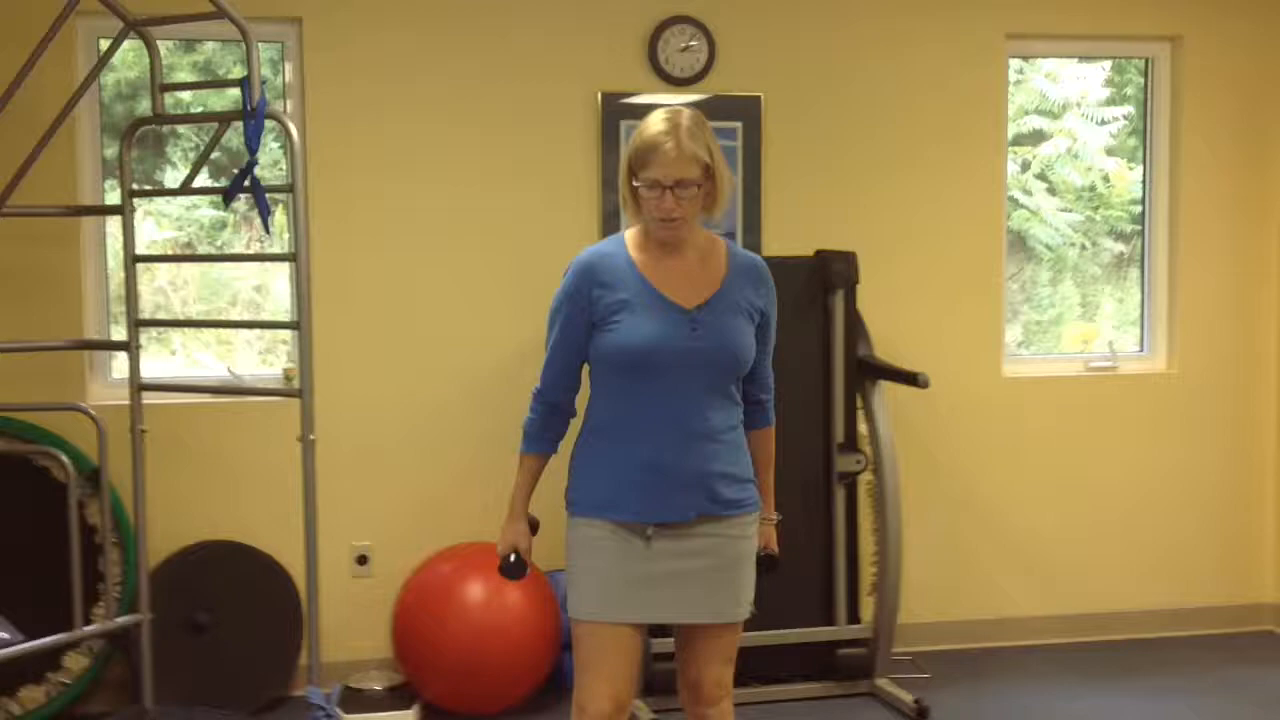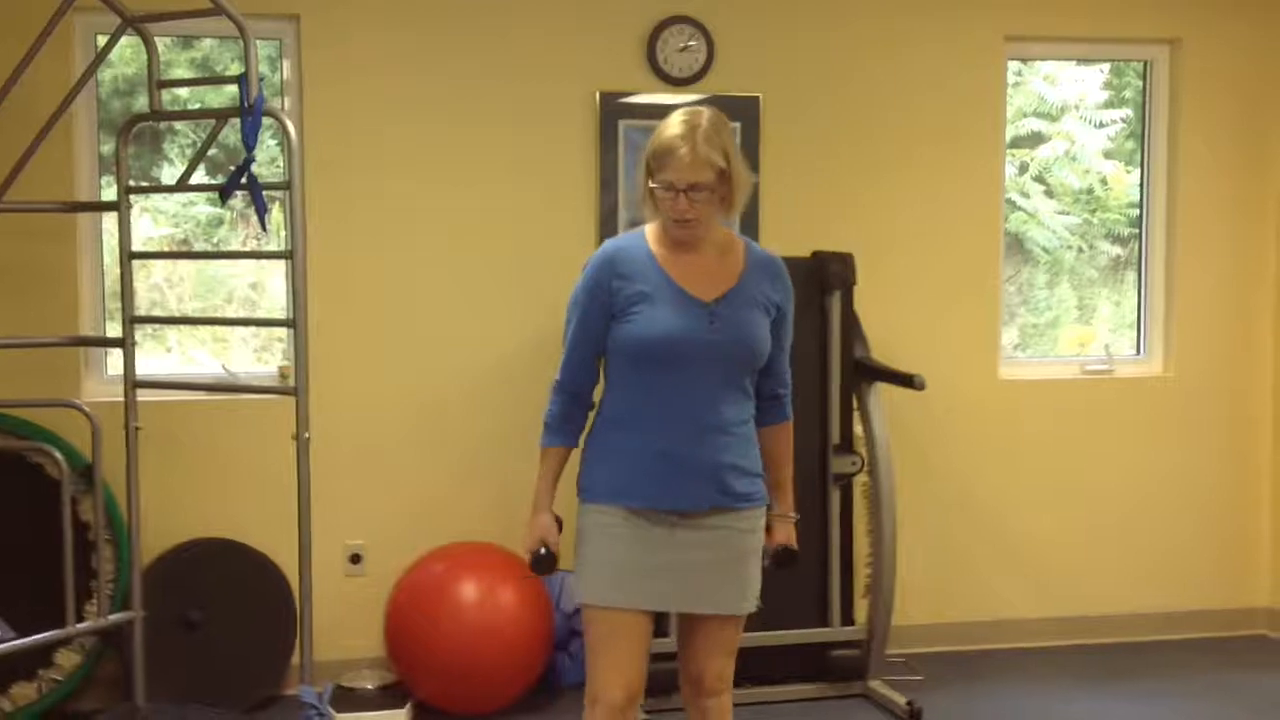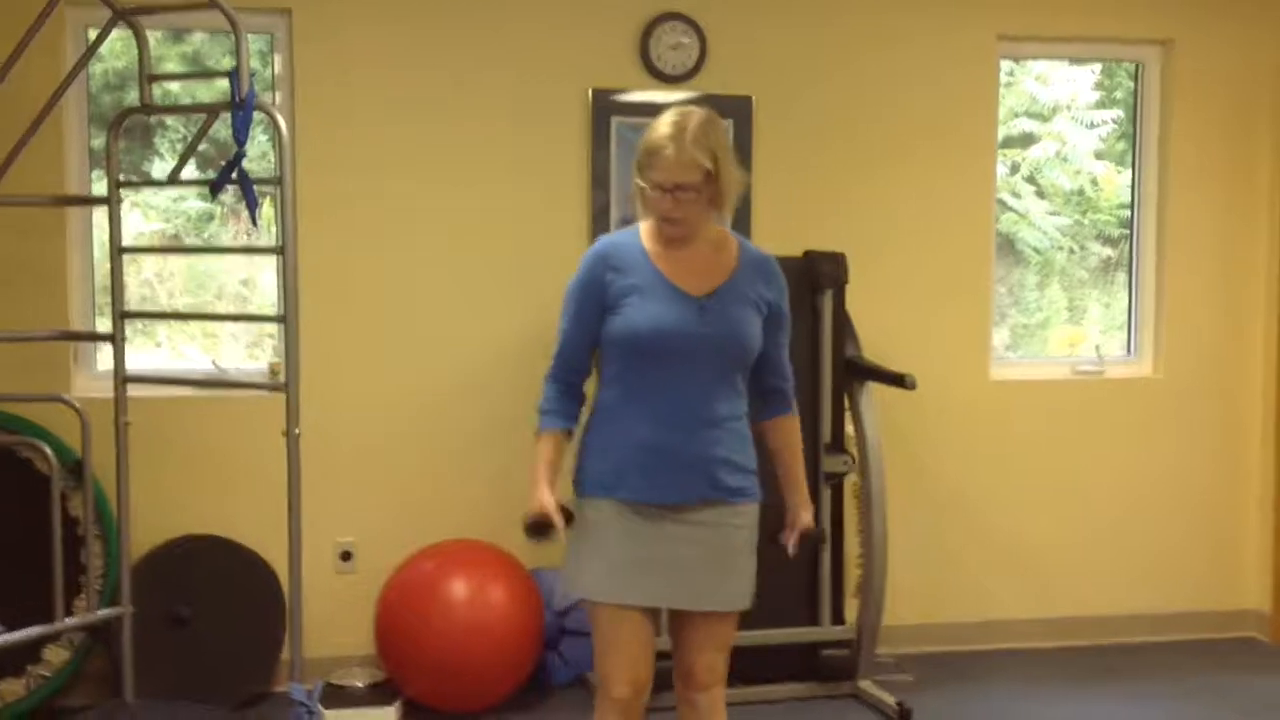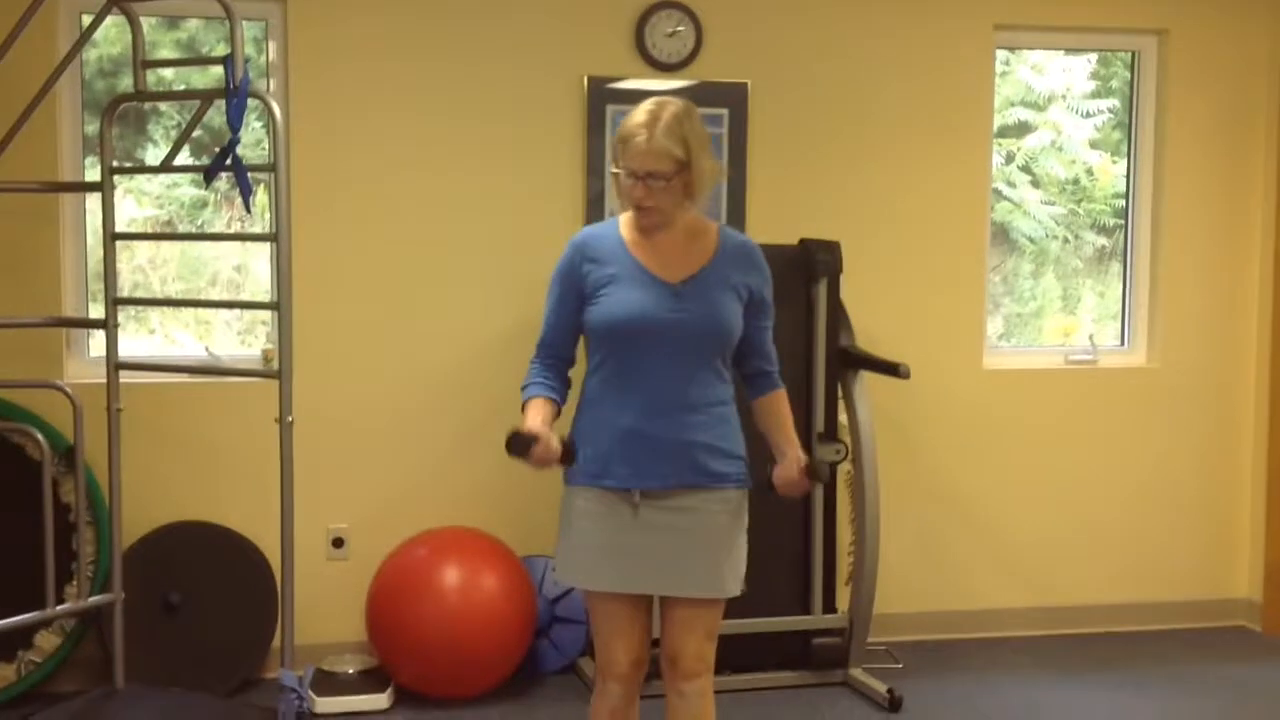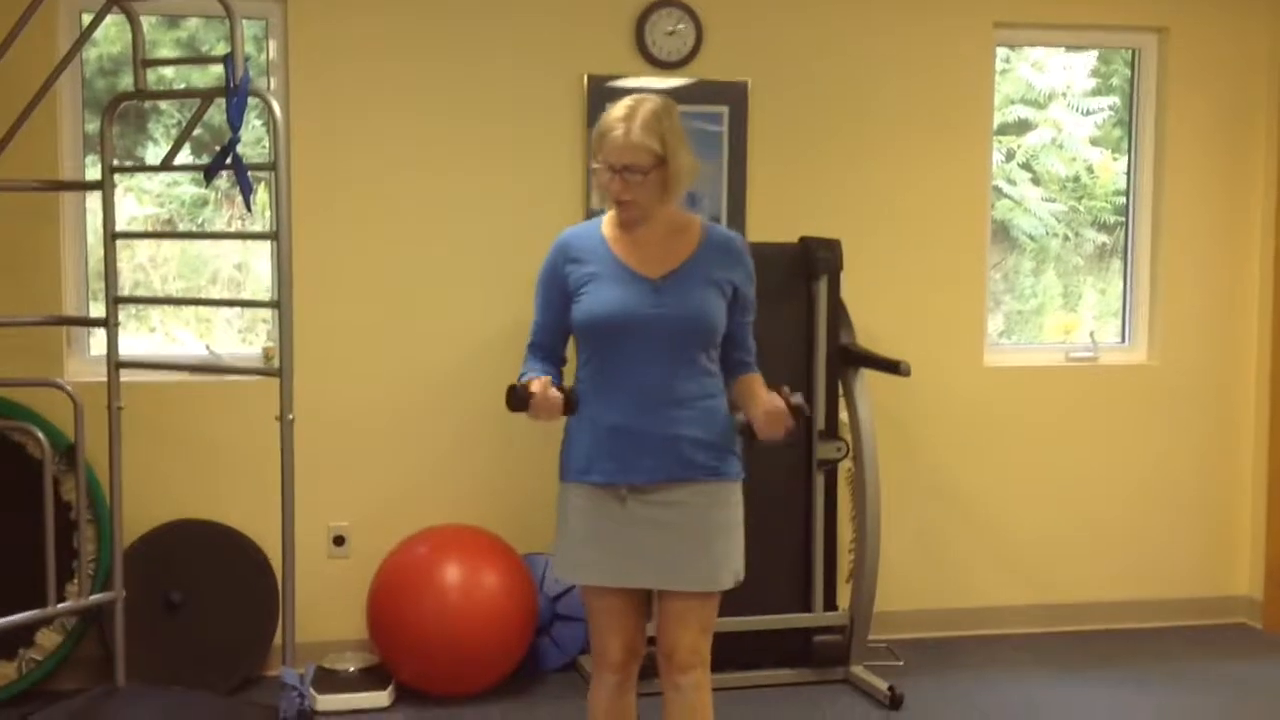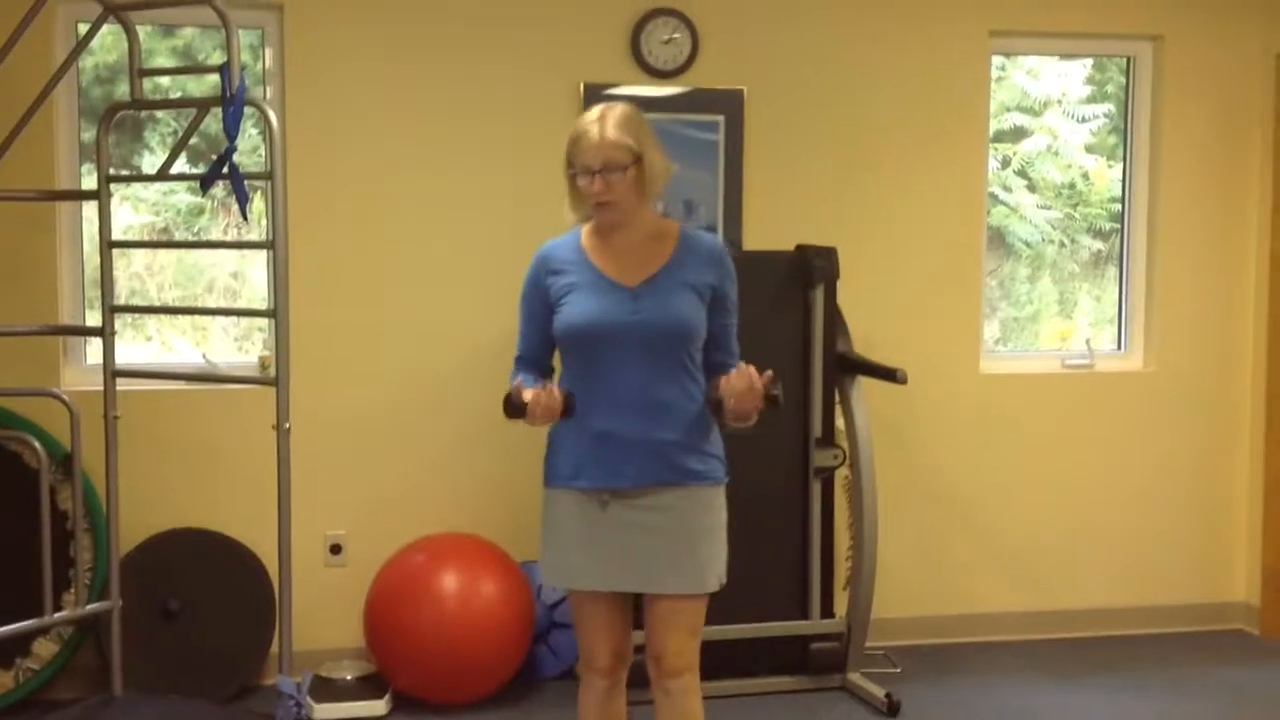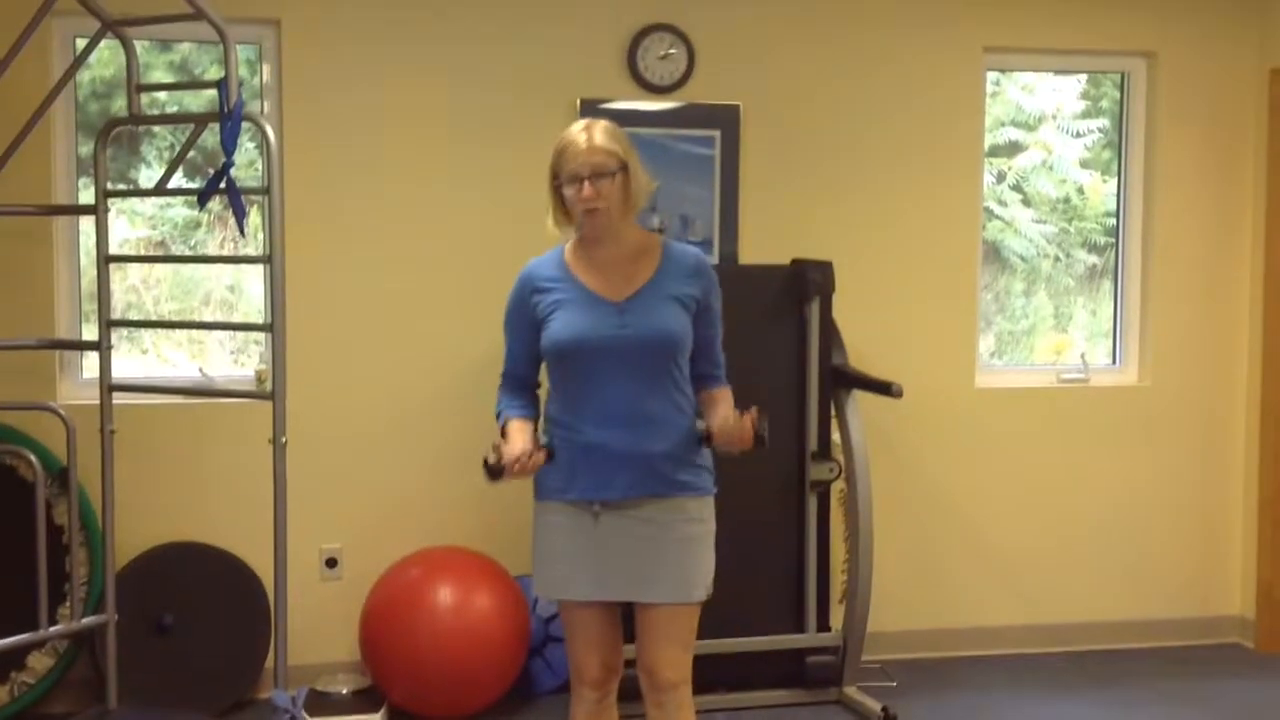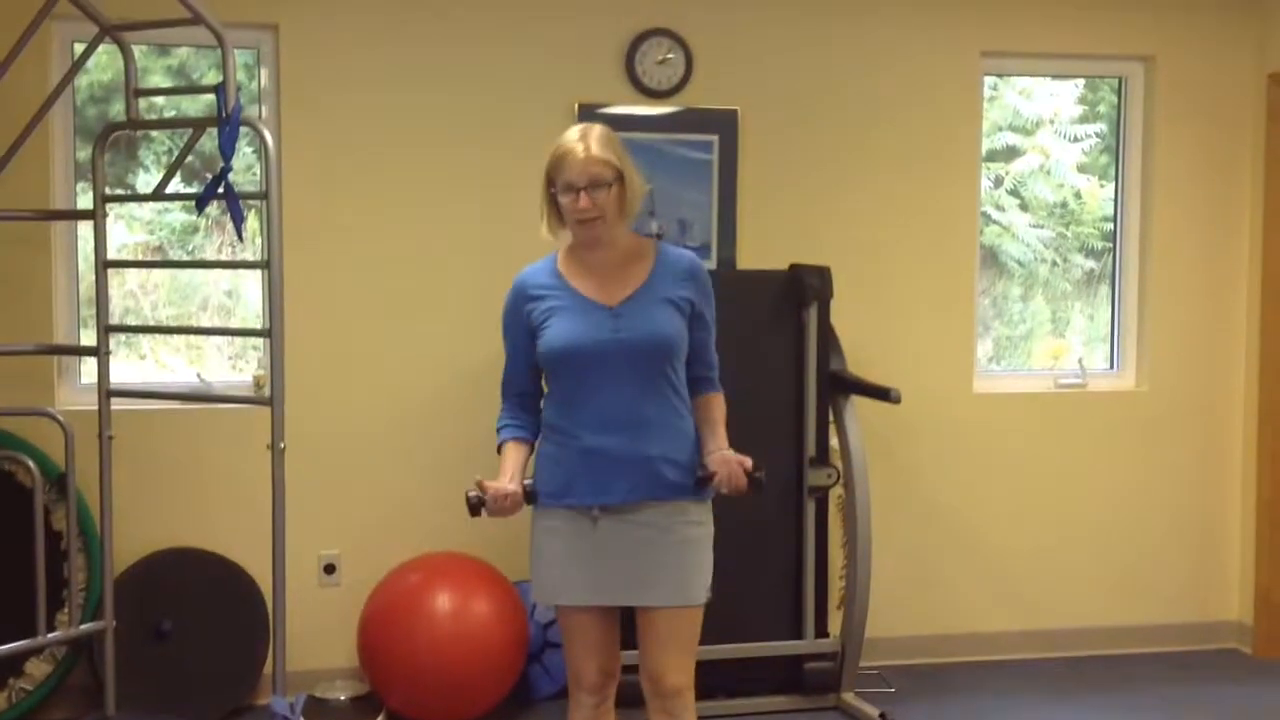
dt=0.2s
person 1, frame 1
left shoulder: (750, 278)
right shoulder: (595, 273)
left elbow: (757, 404)
right elbow: (552, 400)
left wrist: (766, 509)
right wrist: (518, 511)
left hip: (718, 519)
right hip: (613, 520)
person 1, frame 2
left shoulder: (766, 275)
right shoulder: (614, 266)
left elbow: (772, 399)
right elbow: (571, 392)
left wrist: (782, 506)
right wrist: (543, 502)
left hip: (726, 511)
right hip: (624, 510)
person 1, frame 3
left shoulder: (760, 274)
right shoulder: (609, 262)
left elbow: (774, 393)
right elbow: (565, 380)
left wrist: (798, 497)
right wrist: (544, 480)
left hip: (719, 504)
right hip: (619, 502)
person 1, frame 4
left shoulder: (741, 260)
right shoulder: (589, 251)
left elbow: (759, 371)
right elbow: (550, 360)
left wrist: (787, 452)
right wrist: (539, 422)
left hip: (706, 489)
right hip: (607, 487)
left knee: (689, 670)
right knee: (619, 670)
person 1, frame 5
left shoulder: (725, 253)
right shoulder: (573, 251)
left elbow: (739, 361)
right elbow: (542, 352)
left wrist: (763, 407)
right wrist: (539, 391)
left hip: (698, 481)
right hip: (599, 482)
left knee: (686, 662)
right knee: (614, 660)
person 1, frame 6
left shoulder: (705, 258)
right shoulder: (554, 263)
left elbow: (721, 363)
right elbow: (530, 363)
left wrist: (738, 397)
right wrist: (534, 395)
left hip: (683, 486)
right hip: (584, 488)
left knee: (674, 667)
right knee: (601, 665)
person 1, frame 7
left shoulder: (689, 270)
right shoulder: (538, 281)
left elbow: (709, 375)
right elbow: (518, 386)
left wrist: (724, 423)
right wrist: (517, 442)
left hip: (672, 497)
right hip: (574, 501)
person 1, frame 8
left shoulder: (683, 273)
right shoulder: (532, 289)
left elbow: (704, 379)
right elbow: (520, 402)
left wrist: (718, 448)
right wrist: (509, 476)
left hip: (669, 503)
right hip: (572, 508)
